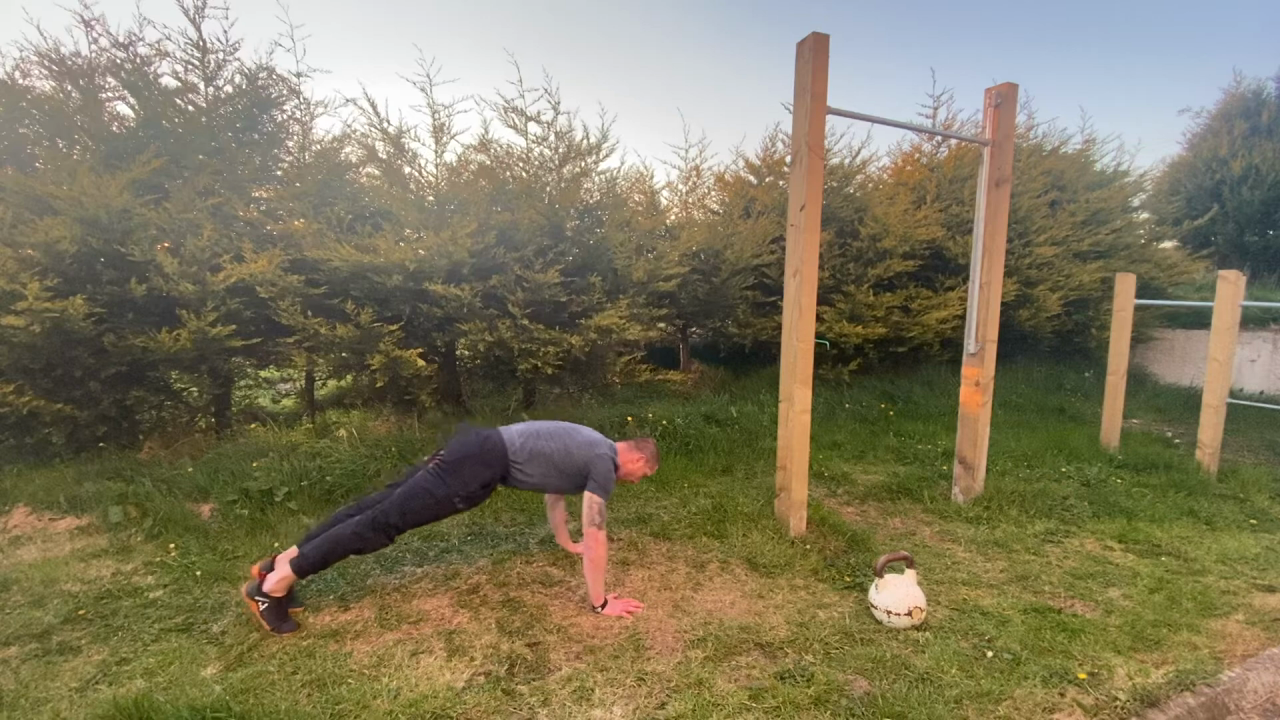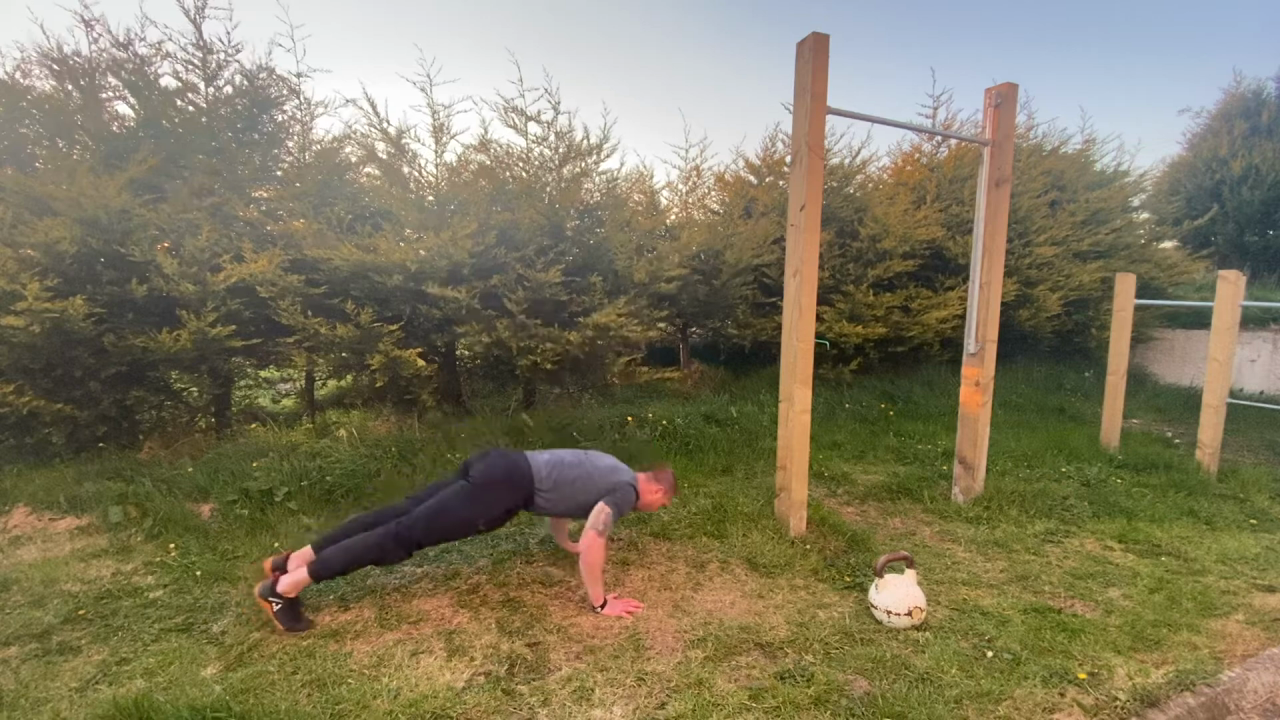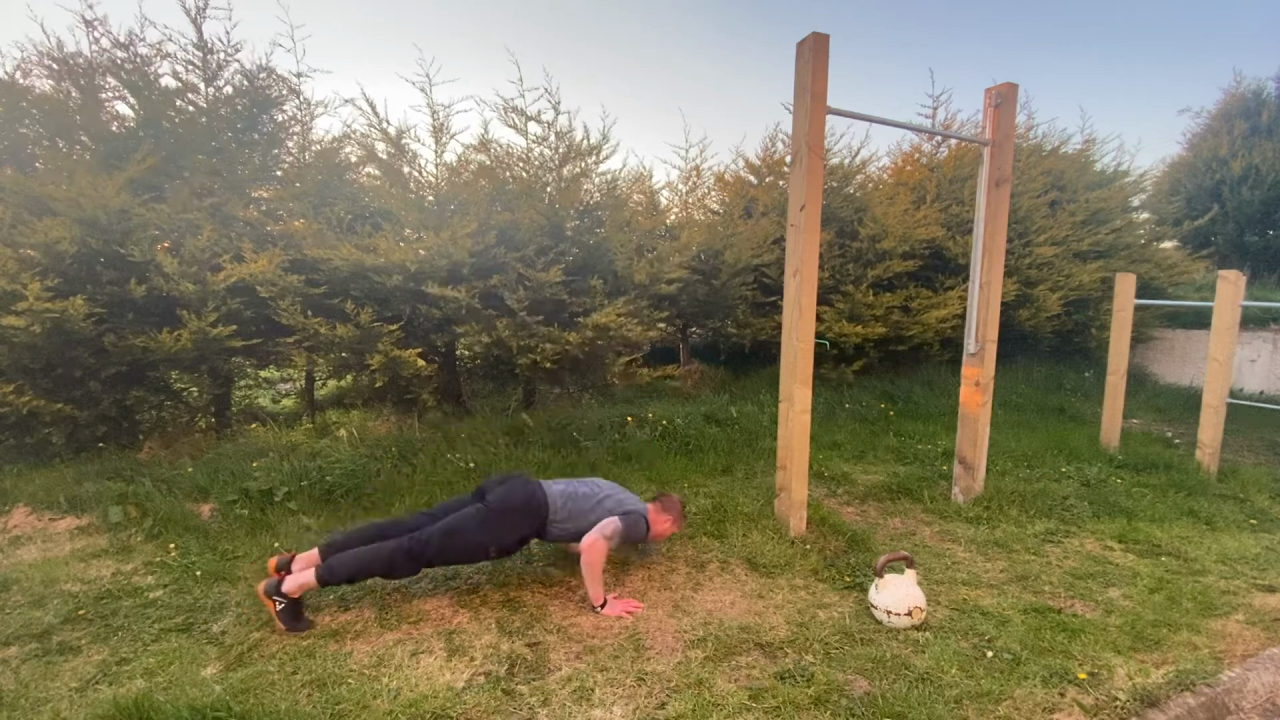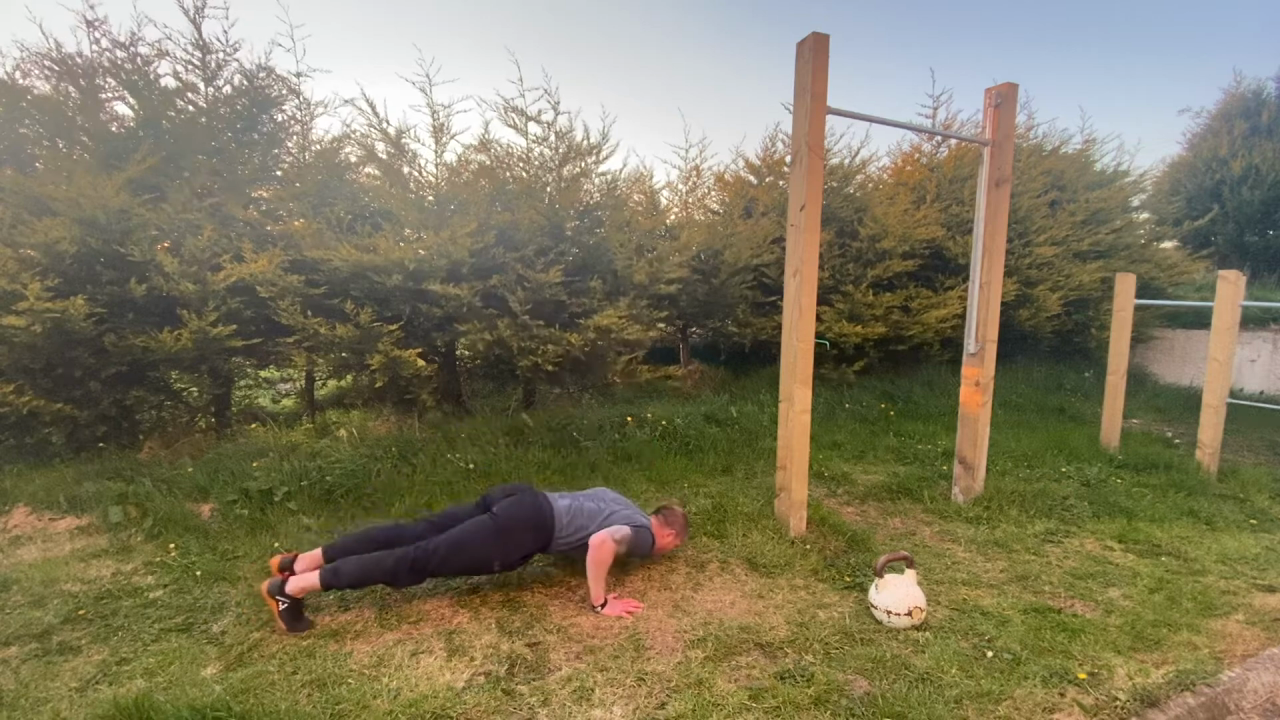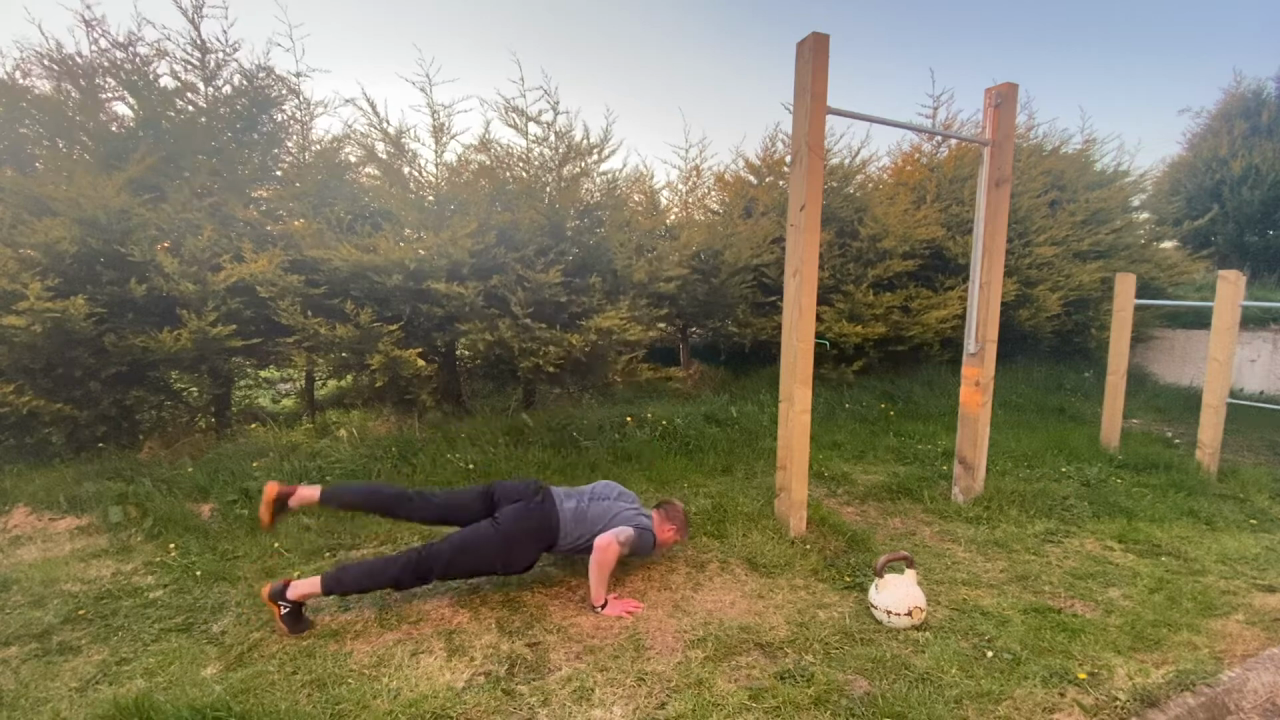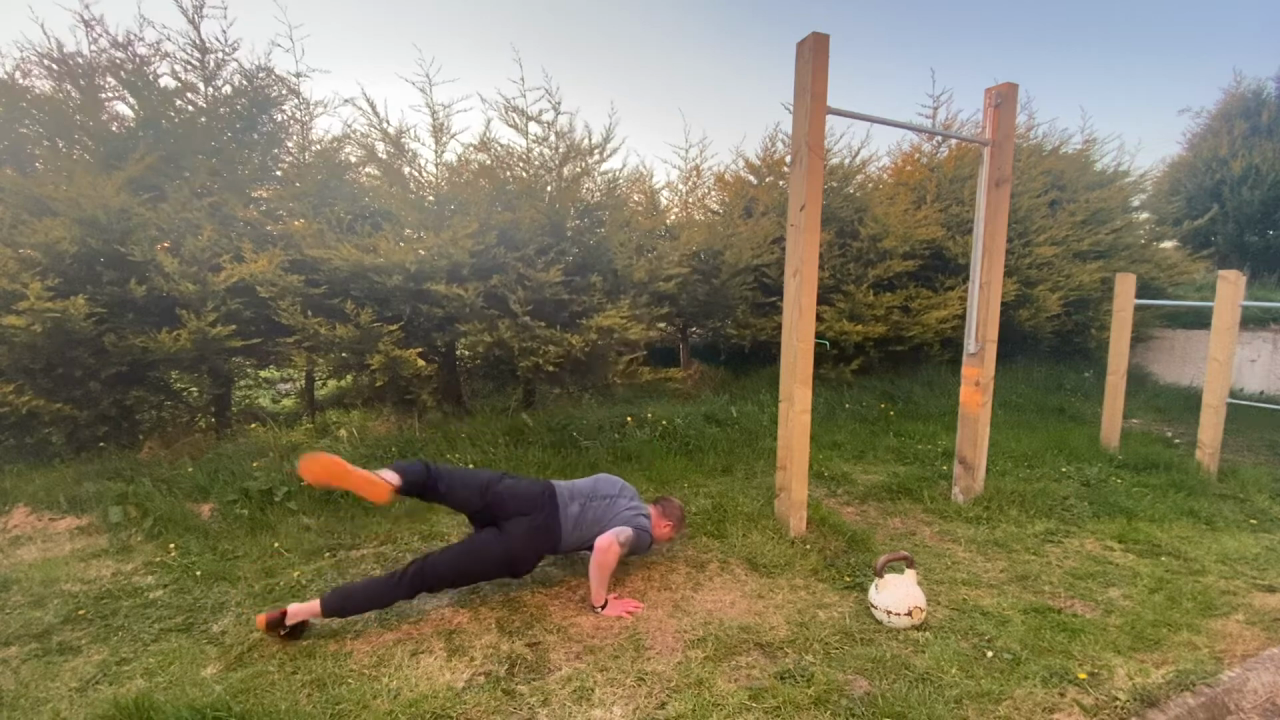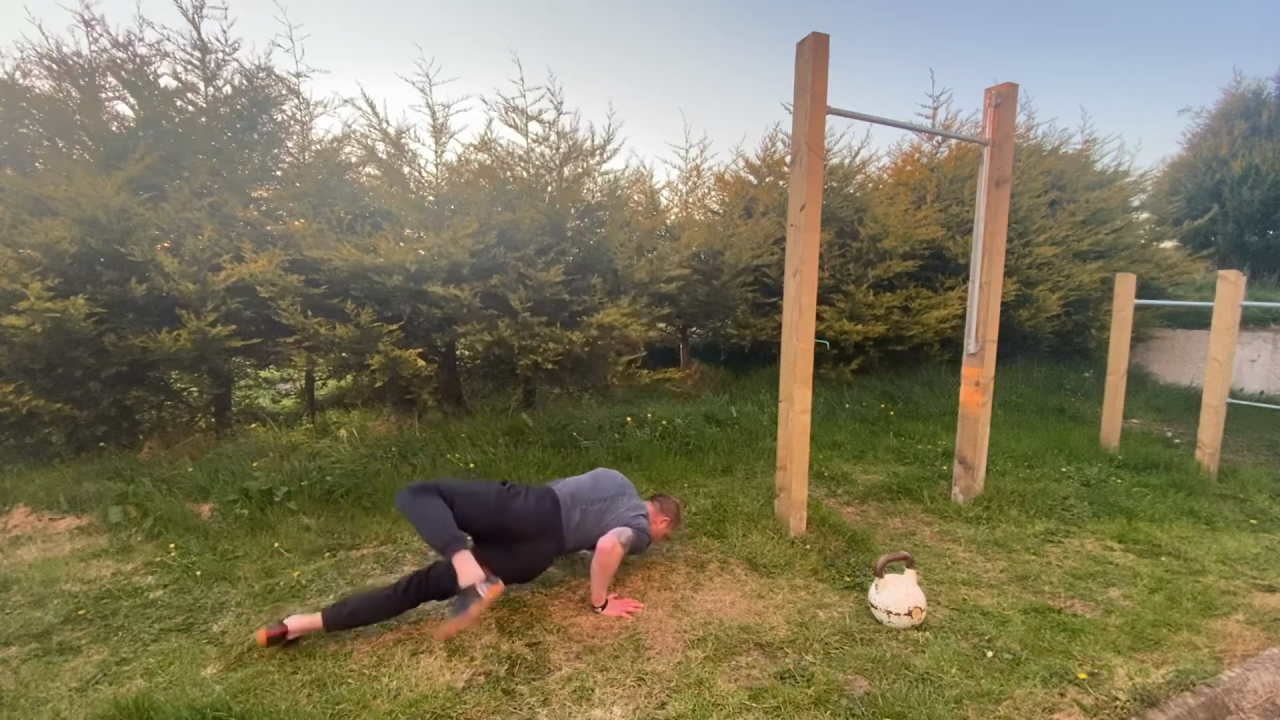
dt=0.2s
person 1, frame 1
left shoulder: (592, 447)
right shoulder: (605, 463)
left elbow: (555, 485)
right elbow: (595, 534)
left wrist: (564, 541)
right wrist: (600, 602)
left hip: (478, 442)
right hip: (481, 464)
left knee: (379, 503)
right knee: (385, 520)
left ankle: (278, 562)
right ankle: (272, 586)
person 1, frame 2
left shoulder: (609, 471)
right shoulder: (625, 490)
right elbow: (594, 542)
left wrist: (565, 543)
right wrist: (599, 602)
left hip: (501, 463)
right hip: (505, 486)
left knee: (400, 514)
right knee: (406, 534)
left ankle: (291, 561)
right ankle: (286, 587)
person 1, frame 3
left shoulder: (618, 496)
right shoulder: (636, 519)
right elbow: (592, 546)
left wrist: (567, 543)
right wrist: (600, 602)
left hip: (516, 487)
right hip: (518, 513)
left knee: (411, 528)
right knee: (416, 550)
left ankle: (296, 562)
right ankle: (290, 587)
person 1, frame 4
left shoulder: (620, 502)
right shoulder: (643, 536)
right elbow: (601, 543)
left wrist: (573, 543)
right wrist: (600, 602)
left hip: (522, 498)
right hip: (523, 529)
left knee: (414, 533)
right knee: (419, 560)
left ankle: (299, 562)
right ankle: (292, 587)
person 1, frame 5
left shoulder: (623, 494)
right shoulder: (644, 534)
right elbow: (605, 545)
right wrist: (600, 603)
left hip: (529, 494)
right hip: (526, 533)
left knee: (413, 503)
right knee: (422, 564)
left ankle: (298, 494)
right ankle: (293, 591)
person 1, frame 6
left shoulder: (620, 486)
right shoulder: (641, 533)
right elbow: (606, 546)
right wrist: (600, 603)
left hip: (531, 494)
right hip: (526, 540)
right knee: (421, 574)
left ankle: (386, 479)
right ankle: (297, 612)
person 1, frame 7
left shoulder: (616, 478)
right shoulder: (640, 530)
right elbow: (608, 547)
right wrist: (600, 603)
left hip: (533, 505)
right hip: (534, 551)
right knee: (424, 585)
